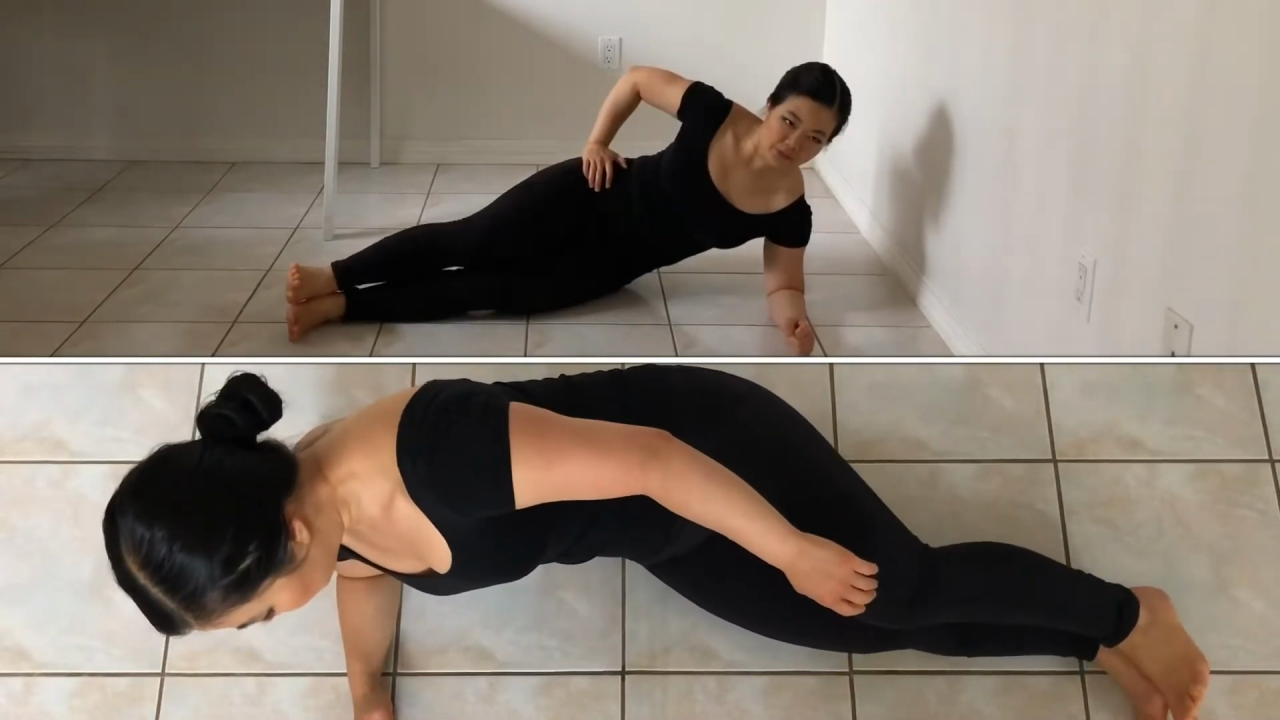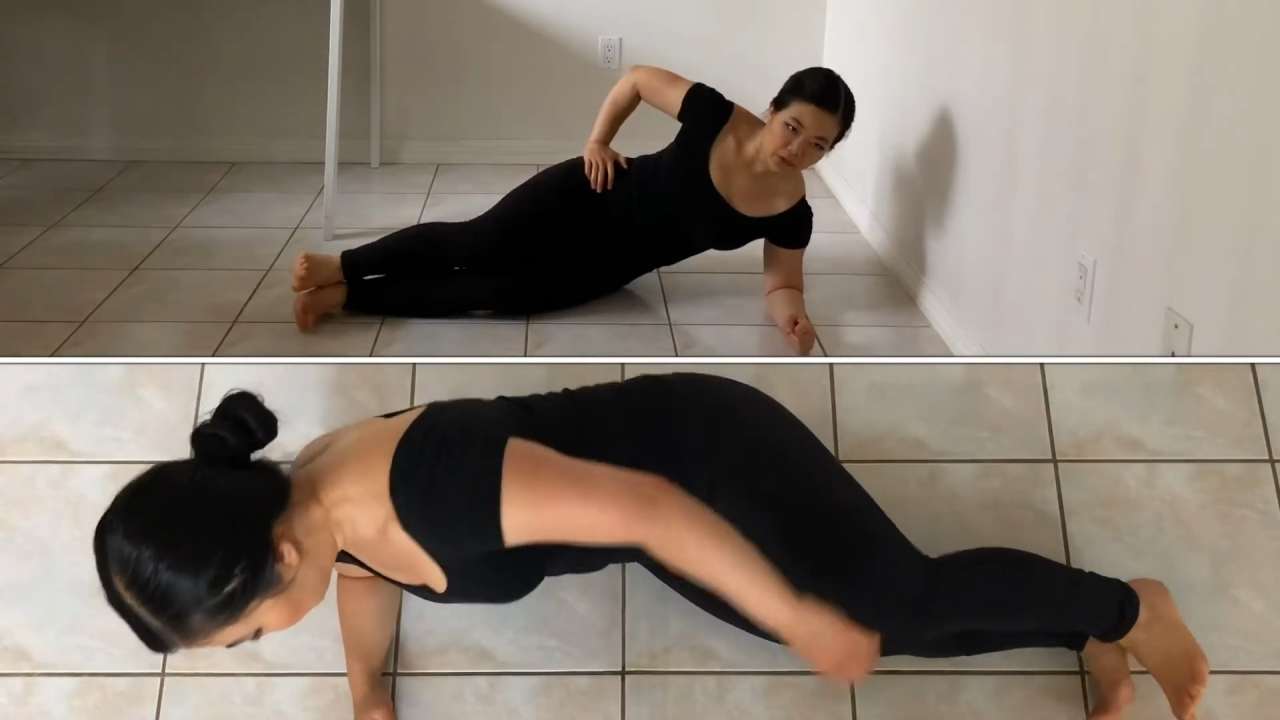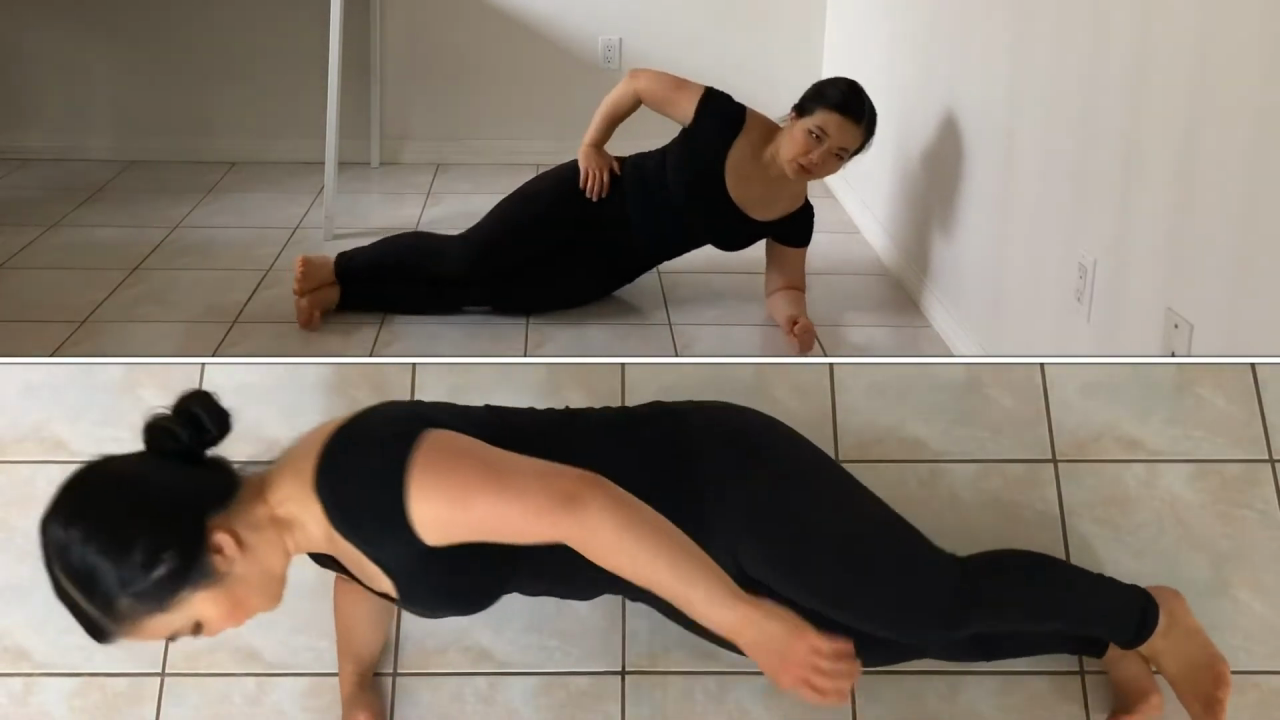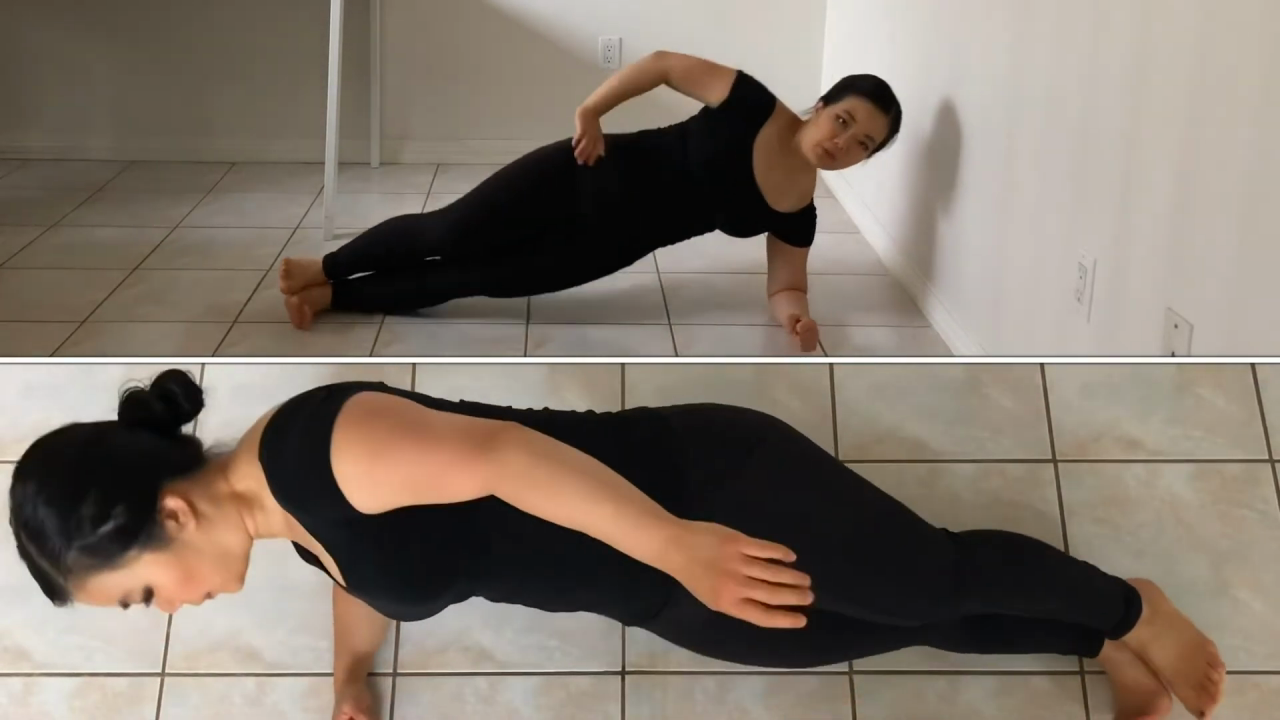
dt=0.3s
person 1, frame 1
left shoulder: (431, 453)
right shoulder: (306, 503)
left elbow: (652, 457)
right elbow: (368, 571)
left wrist: (793, 550)
left hip: (703, 443)
right hip: (662, 540)
left knee: (905, 586)
right knee: (867, 626)
left ankle: (1126, 615)
person 1, frame 2
left shoulder: (428, 479)
right shoulder: (316, 508)
left elbow: (653, 506)
left wrist: (791, 612)
left hip: (712, 446)
right hip: (676, 526)
left knee: (900, 603)
left ankle: (1128, 608)
person 1, frame 3
left shoulder: (360, 473)
right shoulder: (300, 515)
left elbow: (579, 503)
left wrist: (749, 622)
left hip: (717, 478)
right hip: (673, 539)
left knee: (930, 600)
left ankle: (1146, 615)
person 1, frame 4
left shoulder: (310, 446)
right shoulder: (288, 509)
left elbow: (499, 455)
left wrist: (674, 546)
left hip: (701, 489)
left knee: (933, 578)
left ankle: (1133, 610)
person 2, frame 1
left shoulder: (789, 209)
right shoulder: (713, 113)
left elbow: (783, 284)
right elbow: (637, 79)
left wrist: (795, 320)
right wrist: (597, 142)
left hip: (615, 260)
right hip: (594, 196)
left knee: (488, 291)
right knee: (472, 242)
left ankle: (340, 306)
right ankle: (333, 276)
person 2, frame 2
left shoulder: (791, 213)
right shoulder: (713, 115)
left elbow: (782, 283)
right elbow: (637, 79)
left wrist: (793, 317)
right wrist: (597, 142)
left hip: (614, 262)
right hip: (595, 195)
left knee: (491, 290)
right knee: (475, 244)
left ankle: (345, 296)
right ankle: (340, 265)
person 2, frame 3
left shoulder: (794, 215)
right shoulder: (727, 120)
left elbow: (782, 286)
right elbow: (637, 82)
left wrist: (795, 318)
right wrist: (591, 145)
left hip: (615, 260)
right hip: (594, 197)
left knee: (489, 292)
right knee: (467, 258)
left ankle: (340, 295)
right ankle: (336, 265)
person 2, frame 4
left shoulder: (796, 212)
right shoulder: (752, 104)
left elbow: (784, 285)
right elbow: (664, 64)
left wrist: (796, 316)
right wrist: (591, 111)
left hip: (611, 240)
right hip: (589, 173)
left knee: (481, 277)
right knee: (449, 233)
left ankle: (333, 297)
right ankle: (323, 268)
